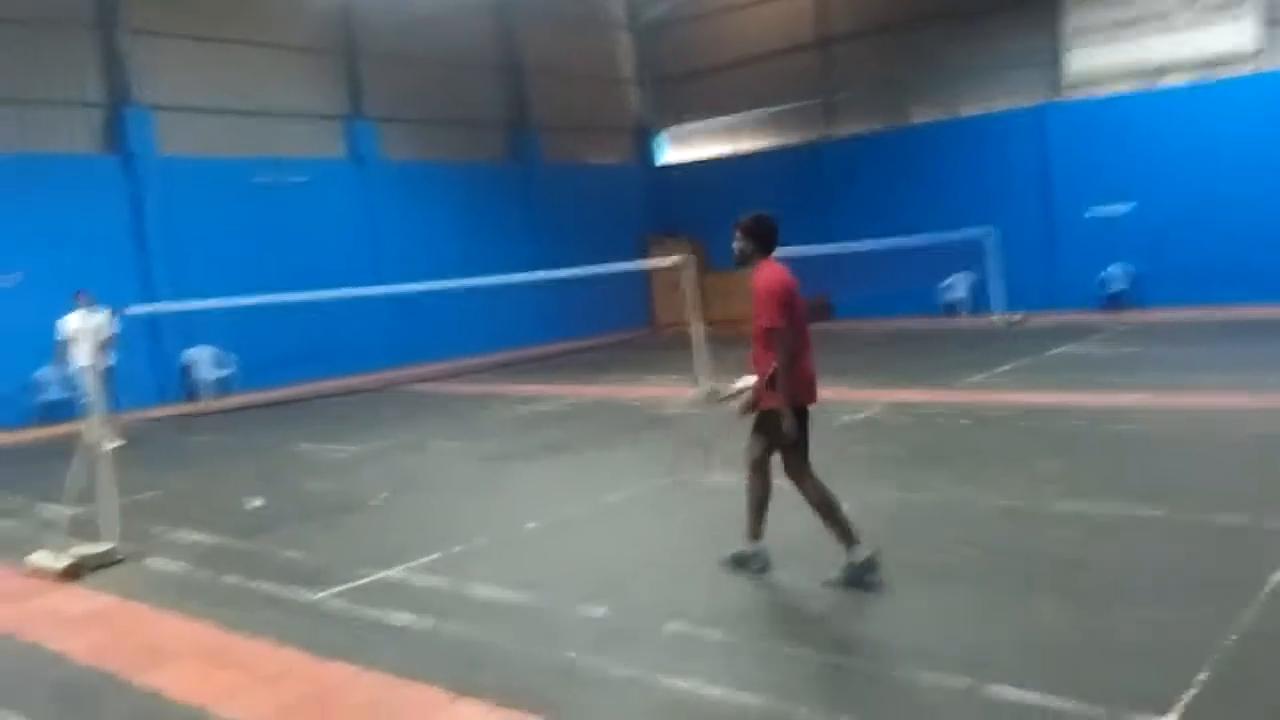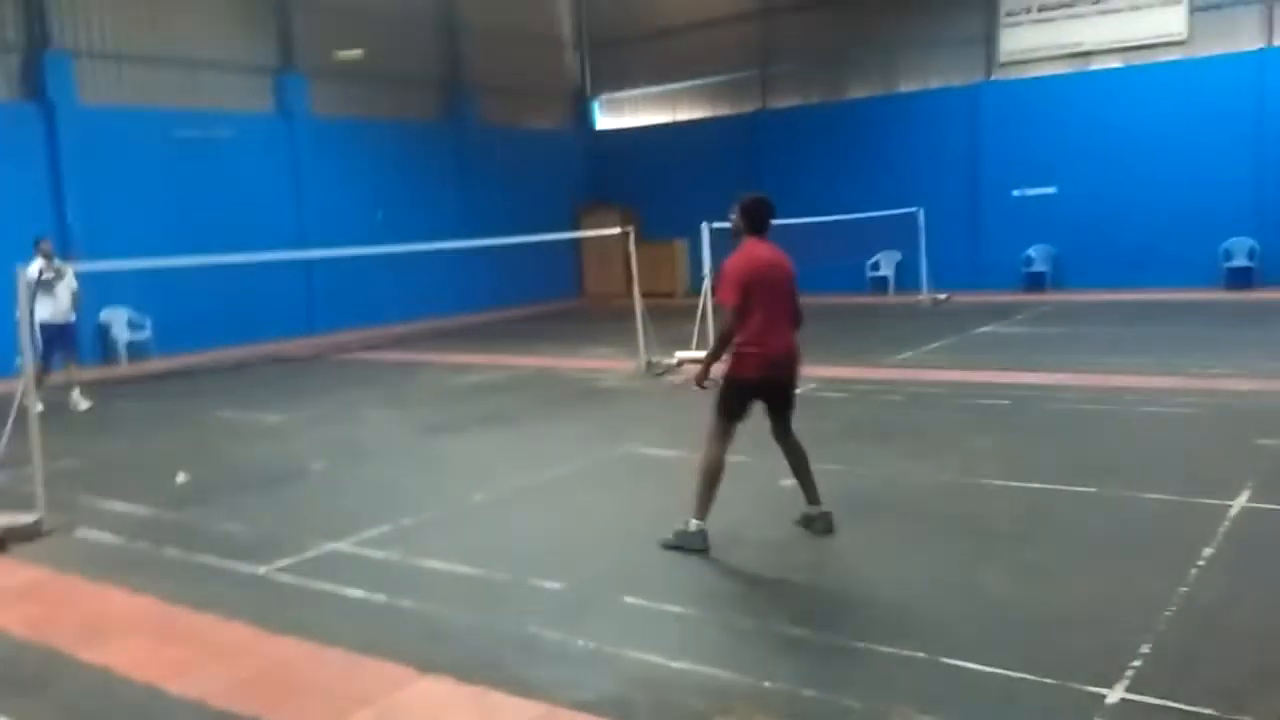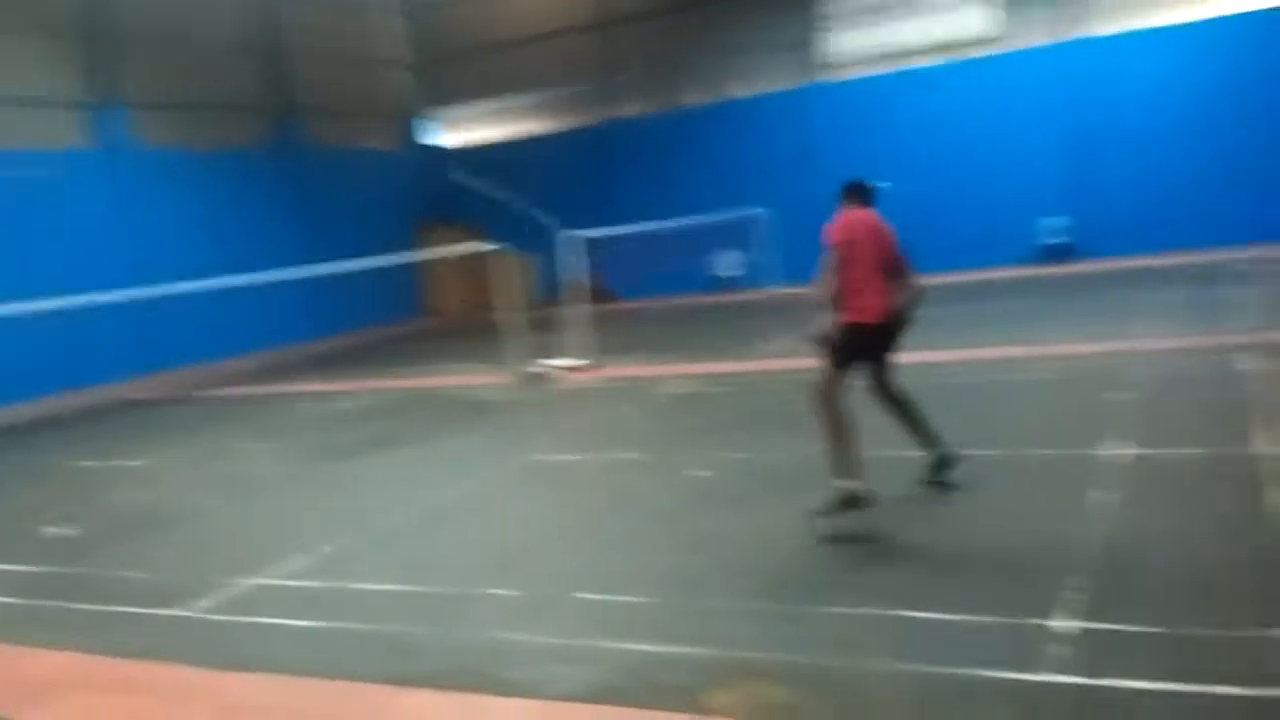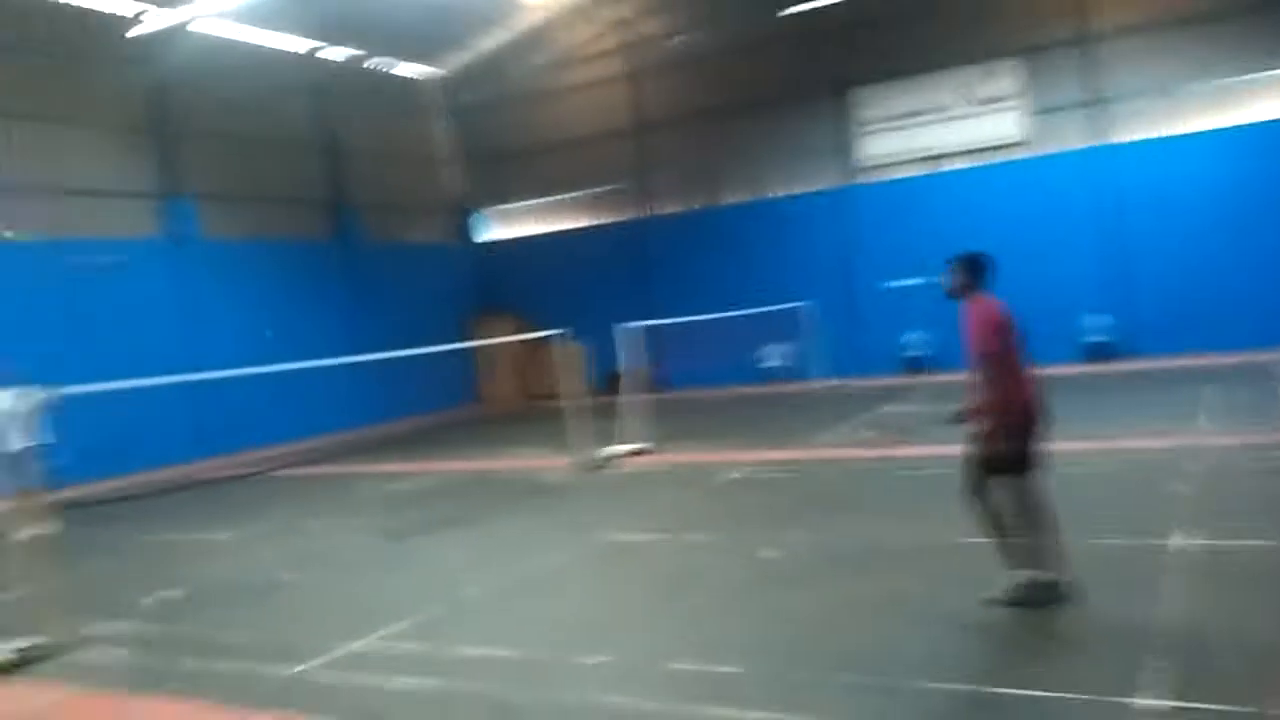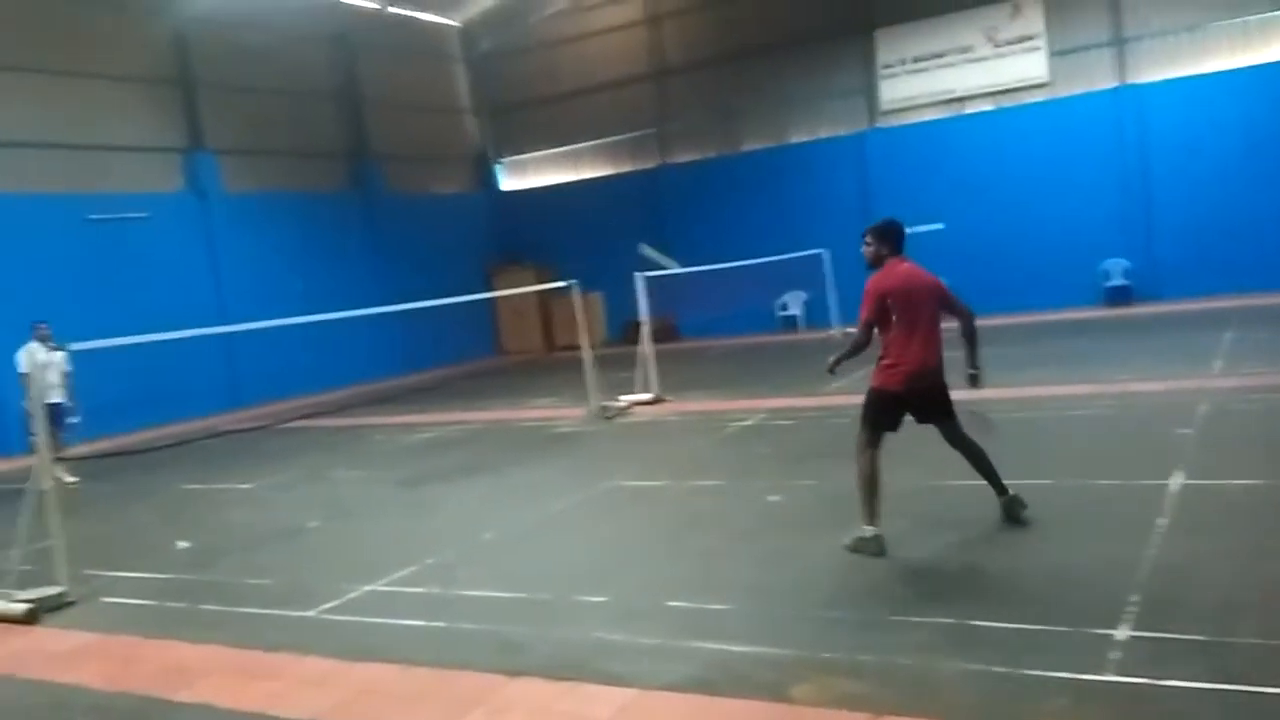
dt=1s
person 1, frame 1
left shoulder: (768, 283)
right shoulder: (771, 277)
left elbow: (785, 351)
left wrist: (785, 408)
right wrist: (758, 390)
left hip: (785, 393)
right hip: (777, 391)
left knee: (799, 473)
right knee: (756, 460)
left ankle: (859, 556)
right ankle: (754, 549)
person 1, frame 2
left shoulder: (738, 263)
right shoulder: (782, 261)
left elbow: (731, 325)
right elbow: (795, 317)
left wrist: (707, 364)
left hip: (750, 361)
right hip: (784, 360)
left knee: (718, 437)
right knee: (783, 432)
left ankle: (696, 527)
right ankle: (816, 510)
person 1, frame 3
left shoulder: (844, 221)
right shoulder: (885, 231)
left elbow: (833, 268)
right elbow: (909, 288)
left wrist: (827, 319)
right wrist: (897, 322)
left hip: (859, 317)
right hip: (886, 316)
left knee: (826, 391)
right knee: (882, 385)
left ankle: (848, 485)
right ankle: (938, 452)
person 1, frame 4
left shoulder: (978, 313)
right shoulder: (992, 309)
left elbow: (992, 372)
left wrist: (998, 432)
right wrist: (978, 406)
left hip: (1004, 416)
right hip: (1021, 410)
left knee: (978, 488)
right knee: (1025, 491)
left ankle: (1024, 574)
right ankle: (1047, 575)
person 1, frame 5
left shoulder: (878, 284)
right shoulder: (927, 278)
left elbow: (862, 340)
right elbow: (966, 317)
left wrist: (838, 359)
right wrist: (972, 363)
left hip: (893, 378)
right hip: (930, 375)
left knee: (867, 445)
right knee: (955, 435)
left ankle: (870, 531)
right ankle: (1007, 498)
